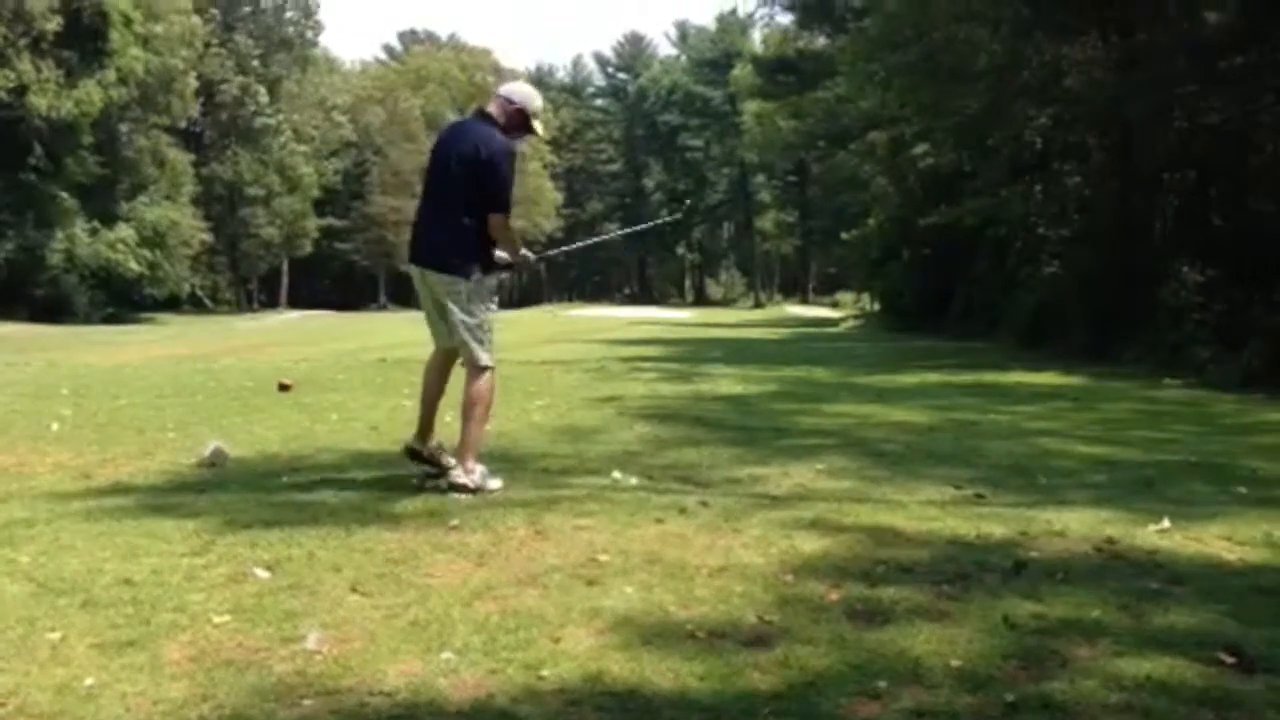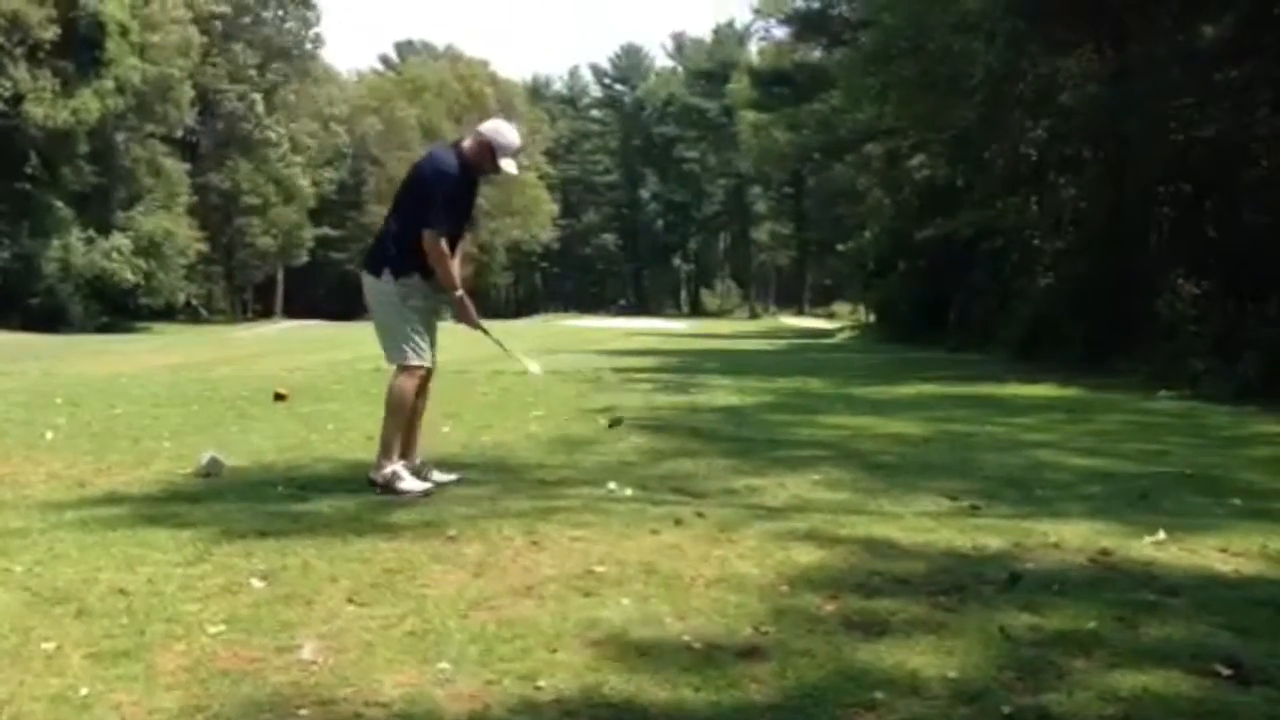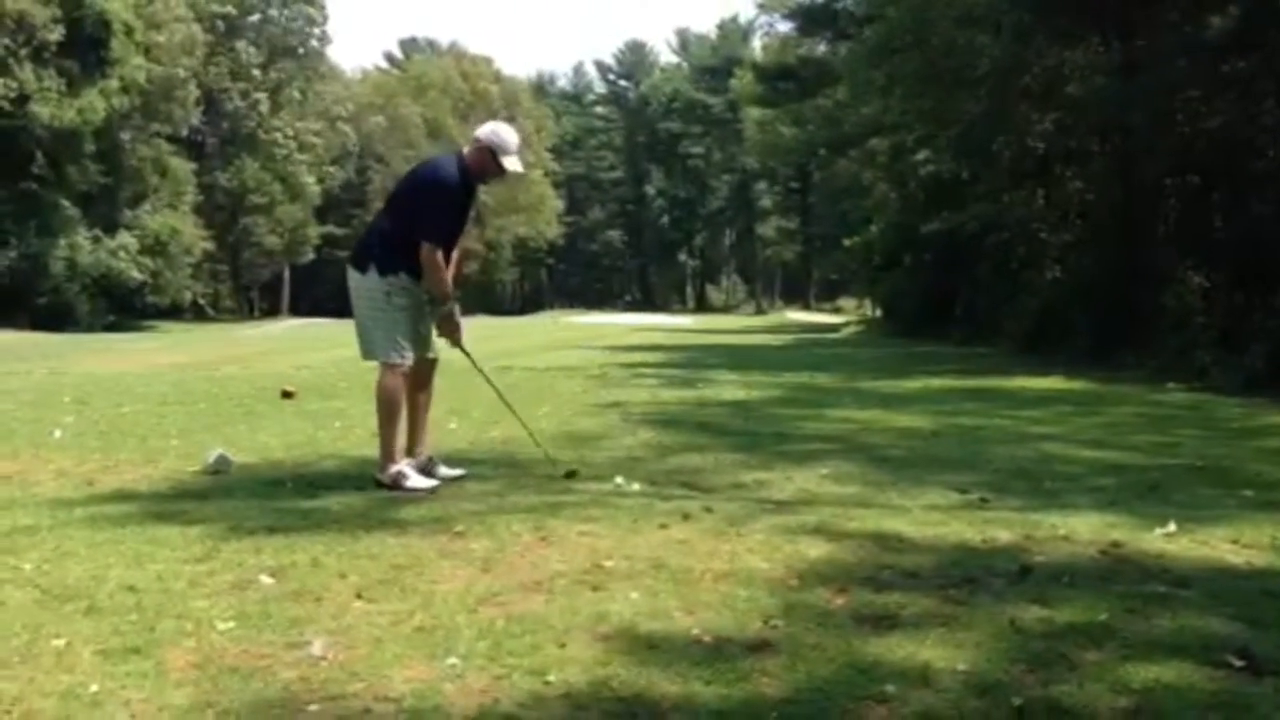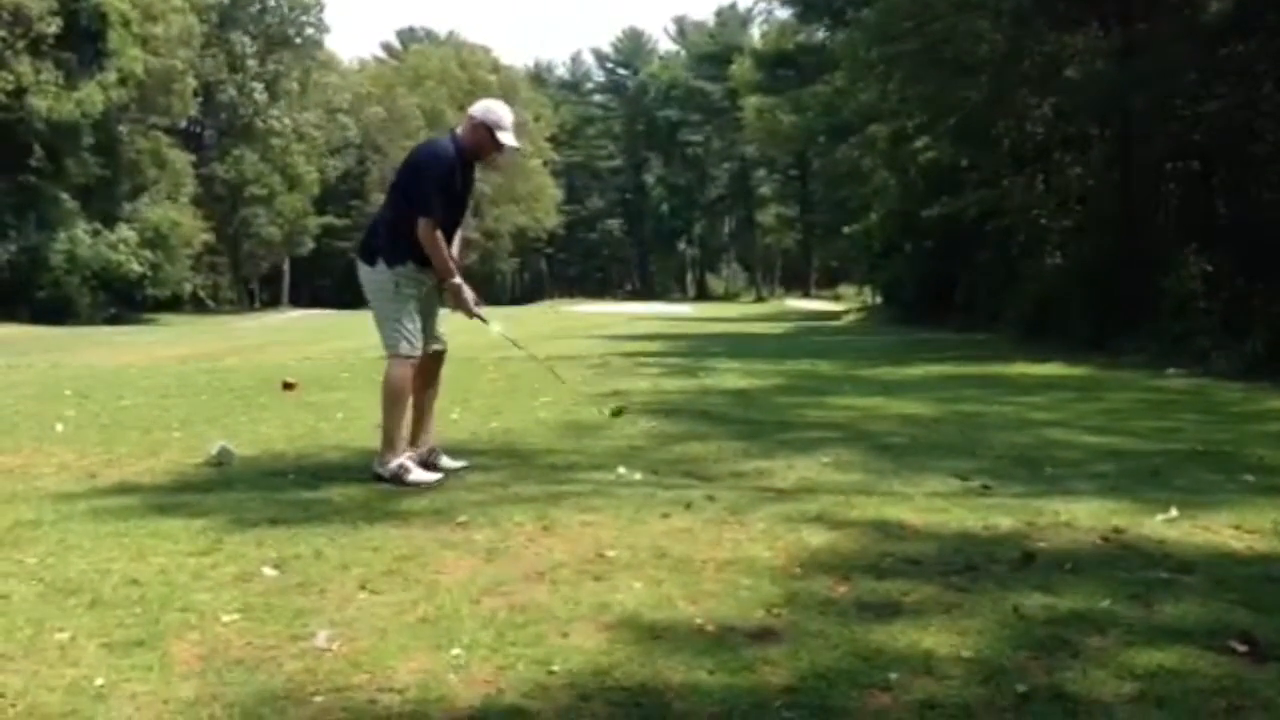
dt=0.7s
person 1, frame 1
left shoulder: (451, 134)
right shoulder: (498, 148)
right elbow: (495, 221)
left wrist: (495, 251)
right wrist: (516, 253)
left hip: (425, 259)
right hip: (462, 267)
left knee: (447, 348)
right knee: (480, 363)
left ankle: (423, 441)
right ankle: (467, 467)
person 1, frame 2
left shoulder: (462, 173)
right shoulder: (443, 170)
left elbow: (452, 239)
right elbow: (431, 241)
left wrist: (451, 288)
right wrist: (457, 294)
left hip: (413, 277)
right hip: (394, 275)
left knee: (420, 367)
right knee: (413, 366)
left ankle: (409, 461)
right ankle: (385, 466)
person 1, frame 3
left shoulder: (463, 181)
right shoulder: (443, 180)
left elbow: (447, 246)
right elbow: (429, 252)
left wrist: (446, 301)
right wrist: (446, 308)
left hip: (407, 276)
right hip: (379, 273)
left knee: (424, 361)
right knee: (397, 364)
left ankle: (418, 456)
right ankle: (390, 465)
person 1, frame 4
left shoulder: (463, 163)
right shoulder: (436, 157)
left elbow: (450, 226)
right elbow: (426, 229)
left wrist: (453, 276)
right wrist: (454, 282)
left hip: (418, 266)
right hip: (390, 264)
left knee: (432, 352)
right knee: (406, 354)
left ankle: (421, 447)
right ankle: (390, 458)
